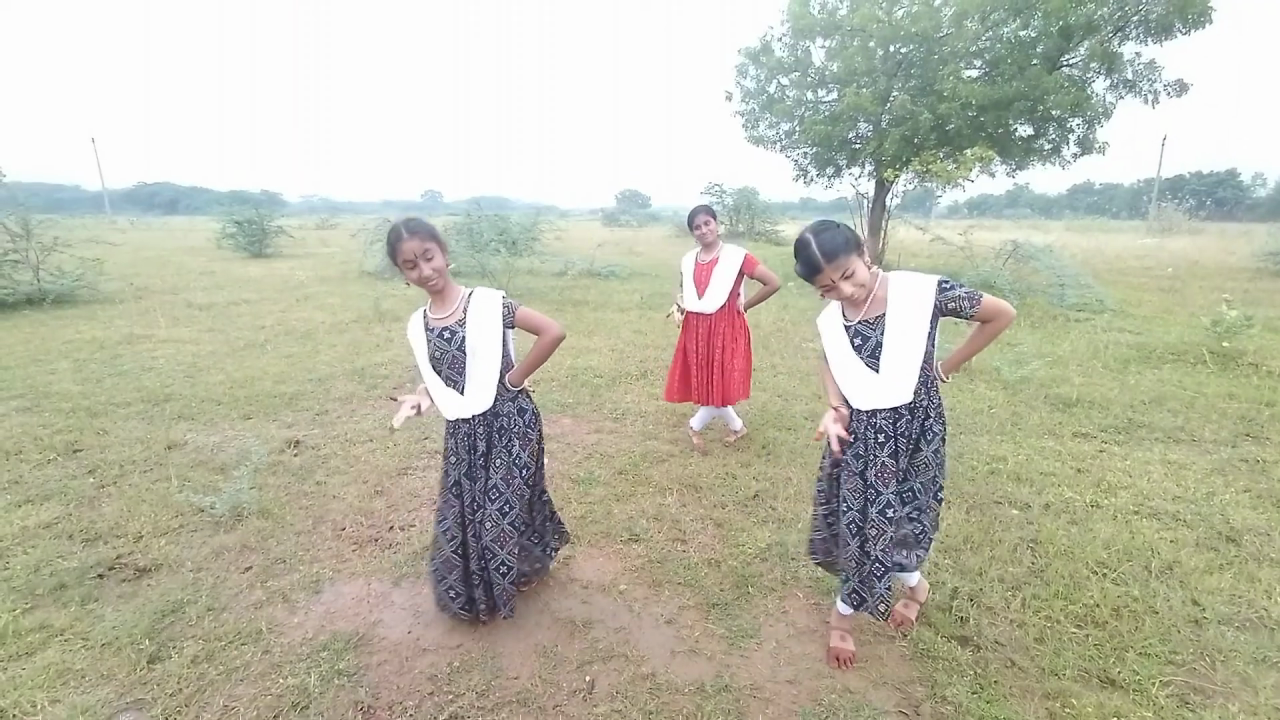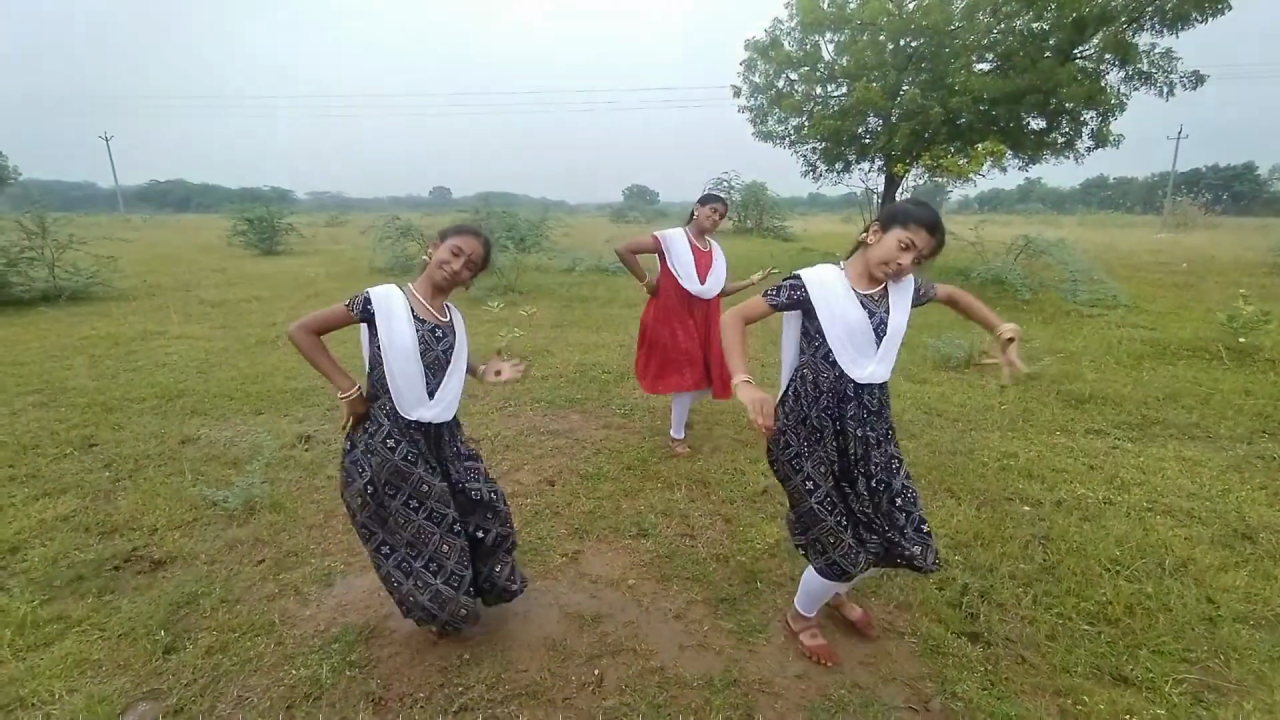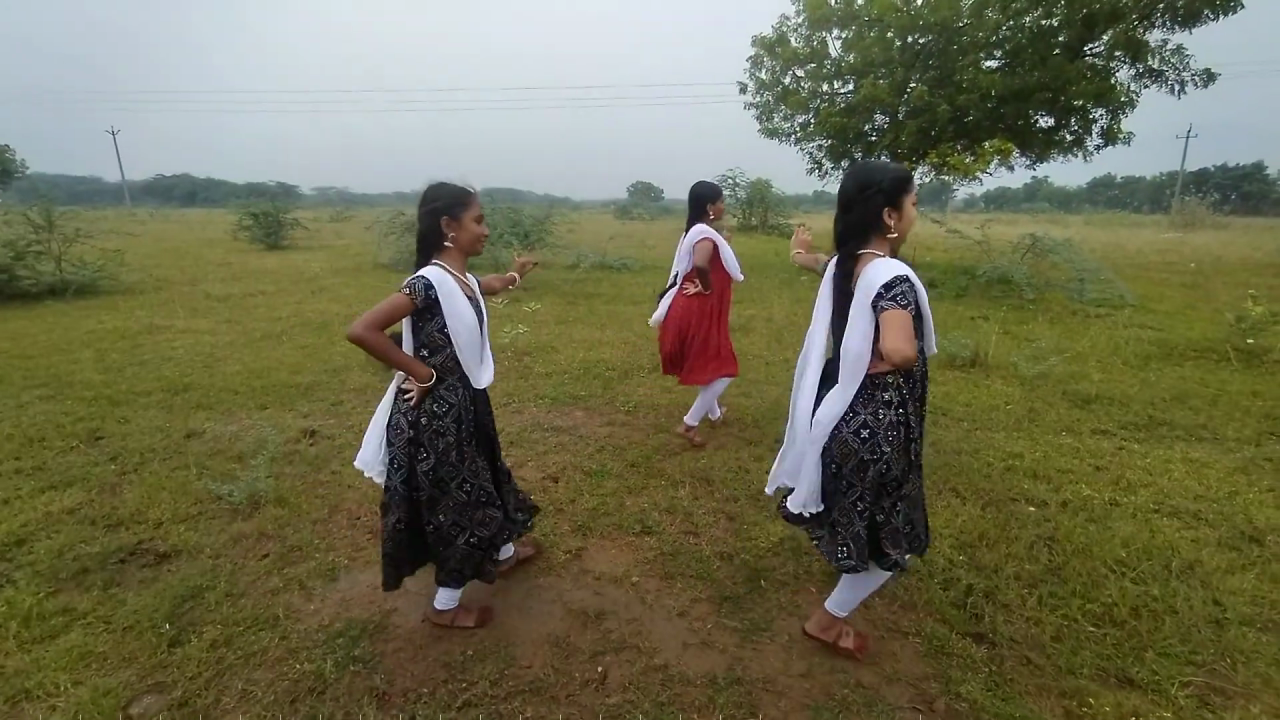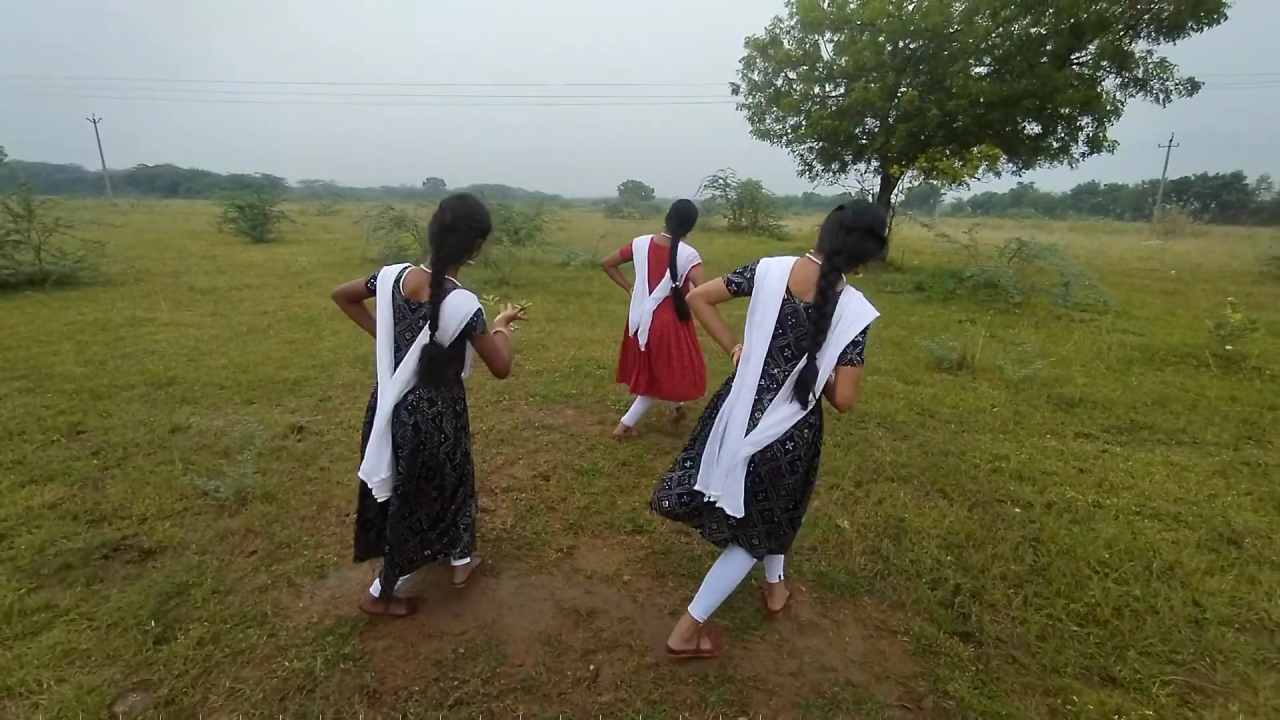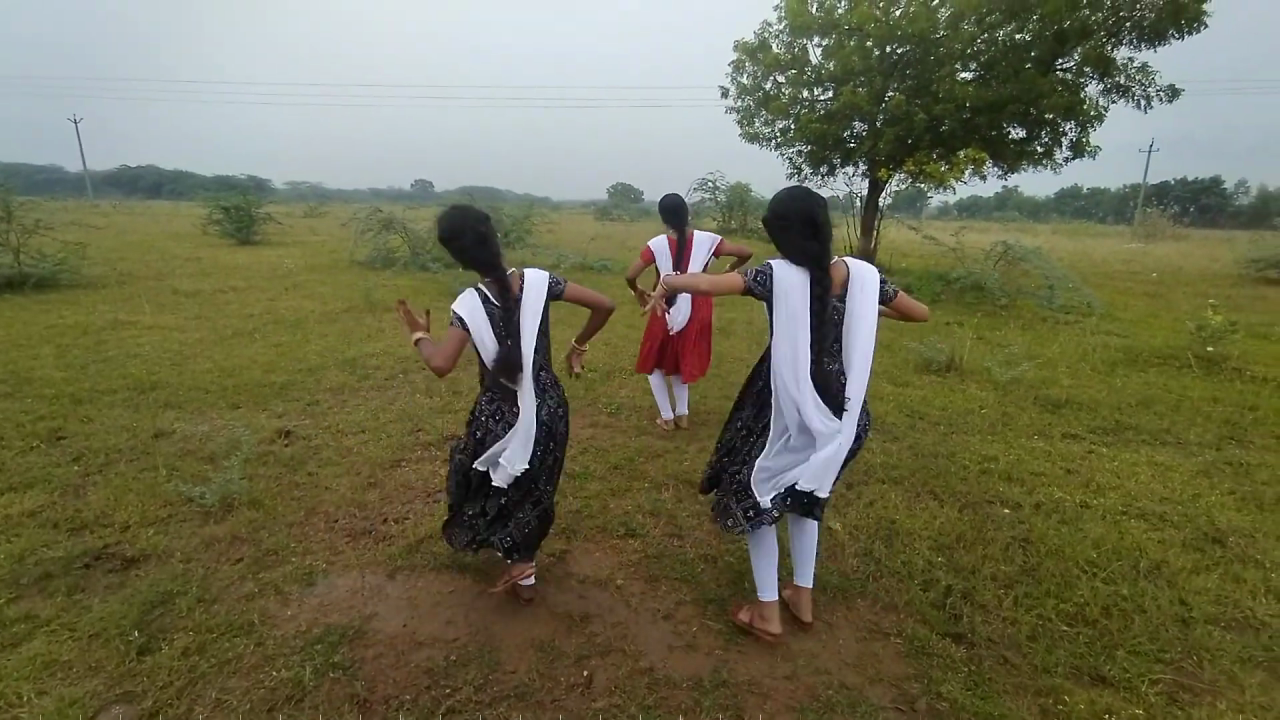
dt=1s
person 1, frame 1
left shoulder: (922, 292)
right shoulder: (829, 322)
left elbow: (1002, 314)
left wrist: (946, 367)
right wrist: (834, 408)
left hip: (911, 431)
right hip: (858, 434)
left knee: (881, 527)
right knee: (857, 524)
left ankle: (842, 615)
right ankle: (915, 585)
person 1, frame 2
left shoulder: (906, 290)
right shoulder: (814, 283)
left elbow: (952, 293)
right elbow: (734, 316)
left wrist: (1005, 333)
right wrist: (743, 382)
left hip: (867, 422)
right hip: (814, 422)
left knee: (885, 523)
right knee: (841, 537)
left ankle: (835, 591)
right ankle: (801, 615)
person 1, frame 3
left shoulder: (840, 265)
right shoulder: (895, 278)
right elbow: (897, 351)
left wrist: (806, 258)
right wrist: (903, 358)
left hip: (841, 413)
right hip: (877, 424)
left knee: (855, 514)
right knee: (889, 534)
right ankle: (829, 619)
person 1, frame 4
left shoulder: (770, 270)
right shoulder: (854, 311)
left elbow: (697, 298)
right elbow: (844, 400)
left wrist: (734, 348)
left hip: (742, 408)
right hip: (790, 428)
left knee: (757, 510)
right knee: (762, 520)
left ankle: (775, 584)
right ankle: (688, 628)
person 1, frame 5
left shoulder: (778, 276)
right shoulder: (863, 274)
left elbow: (708, 284)
right elbow: (920, 312)
left wrist: (667, 284)
left hip: (788, 410)
right hip: (839, 413)
left knee: (756, 495)
right knee: (804, 497)
left ankle: (768, 610)
right ankle: (802, 597)
person 2, frame 1
left shoulder: (489, 303)
right shoulder: (417, 325)
left elbow: (553, 332)
left wrist: (513, 379)
right wrist: (422, 398)
left hip: (508, 421)
right hip: (463, 431)
left knee: (504, 511)
right knee: (464, 515)
left ankle: (498, 594)
person 2, frame 2
left shoulder: (455, 322)
right shoulder: (383, 300)
right elbow: (301, 330)
left wrist: (488, 372)
right wrist: (348, 389)
left hip: (442, 434)
right hip: (388, 435)
left knee: (479, 509)
right knee: (420, 526)
right ankle: (431, 608)
person 2, frame 3
left shoulder: (463, 281)
right shoulder: (430, 282)
right elbow: (361, 331)
left wrist: (514, 276)
right wrist: (421, 373)
left hip: (463, 406)
right hip: (436, 413)
left knee: (479, 488)
right knee: (458, 503)
left ankle: (503, 552)
right ankle: (446, 605)
person 2, frame 4
left shoulder: (393, 276)
right shoulder: (464, 305)
left elbow: (342, 296)
right elbow: (502, 368)
right wrist: (502, 325)
left hip: (392, 406)
right hip: (434, 414)
left knee: (403, 492)
right knee: (431, 494)
left ankle: (460, 559)
right ankle: (381, 593)
person 2, frame 5
left shoulder: (468, 305)
right shoulder: (537, 282)
left elbow: (440, 365)
right elbow: (604, 306)
left wrist: (419, 334)
right wrist: (579, 345)
left hip: (499, 412)
right hip: (547, 407)
left knee: (475, 481)
right knee: (528, 491)
left ankle: (517, 557)
right ankle: (523, 578)
person 3, frame 1
left shoulder: (737, 256)
right shoulder: (688, 259)
left elbow: (774, 283)
left wrist: (744, 305)
right wrist: (679, 303)
left hip: (726, 329)
right hip: (696, 329)
left knee: (720, 387)
right knee: (704, 386)
left ankle: (695, 426)
right ankle: (736, 425)
person 3, frame 2
left shoulder: (715, 250)
right shoulder: (670, 238)
left elbow: (718, 289)
right elbow: (623, 249)
left wrist: (752, 281)
right wrist: (646, 280)
left hip: (705, 319)
right hip: (672, 316)
left knee: (710, 377)
right knee: (684, 377)
left ankle: (679, 423)
right ankle: (677, 436)
person 3, frame 3
left shoulder: (694, 232)
right shoulder: (706, 235)
right elbow: (701, 264)
left wrist: (721, 245)
right wrist: (706, 287)
left hip: (689, 310)
right hip: (701, 311)
left knee: (708, 363)
right knee: (720, 370)
left ankle: (714, 413)
right ankle: (690, 424)
person 3, frame 4
left shoulder: (641, 244)
right shoulder: (689, 255)
left elbow: (607, 264)
left wrist: (629, 288)
left hip: (641, 318)
right hip: (669, 322)
left knee: (649, 372)
right knee: (662, 375)
left ankle: (677, 404)
right ankle: (626, 423)
person 3, frame 5
left shoulder: (656, 245)
right shoulder: (706, 240)
left elbow: (631, 275)
right elbow: (746, 253)
left wrist: (638, 292)
right wrist: (730, 271)
left hip: (667, 312)
right hip: (696, 311)
left knee: (654, 364)
right knee: (686, 361)
left ankle: (667, 417)
right ankle: (682, 414)
